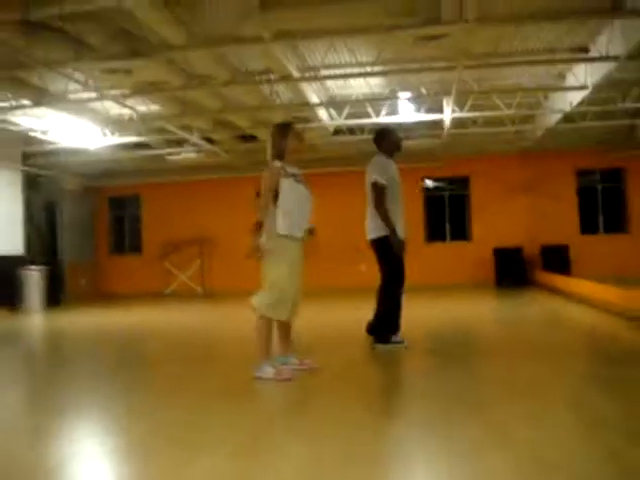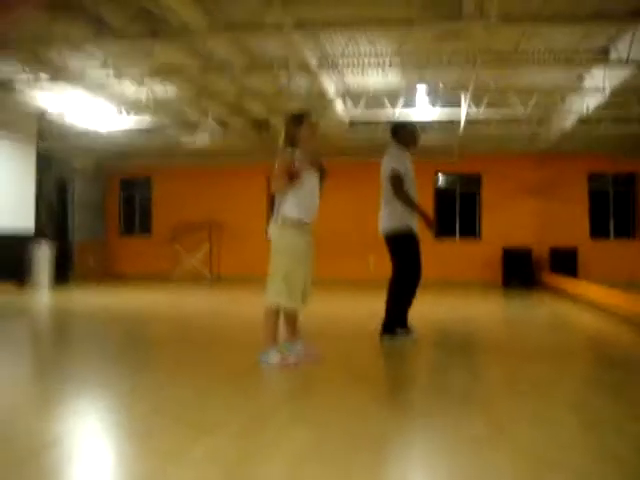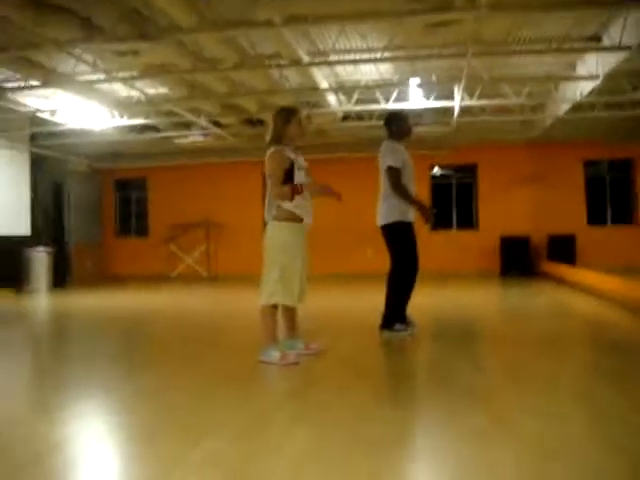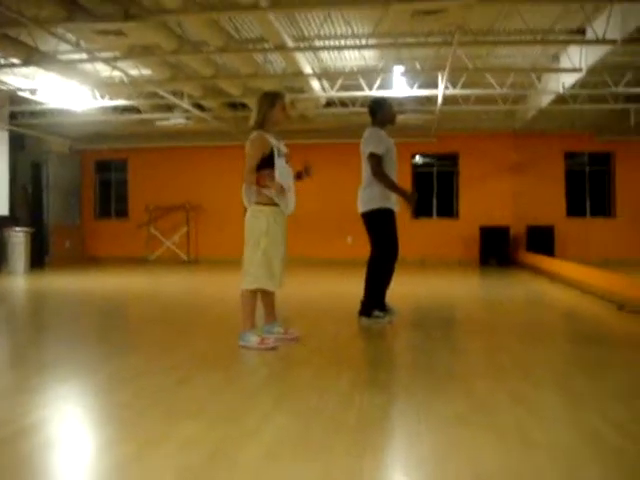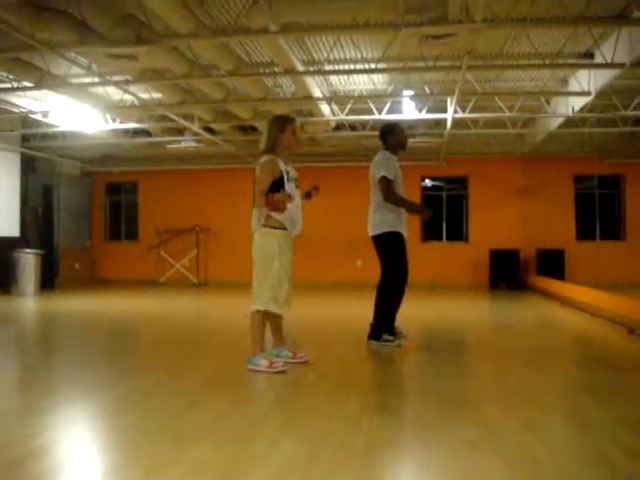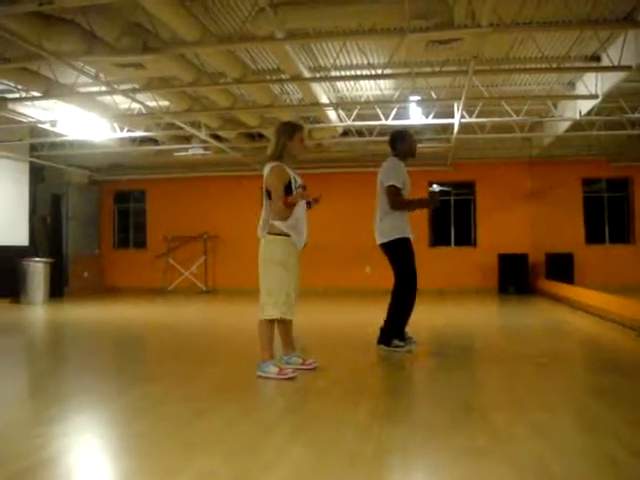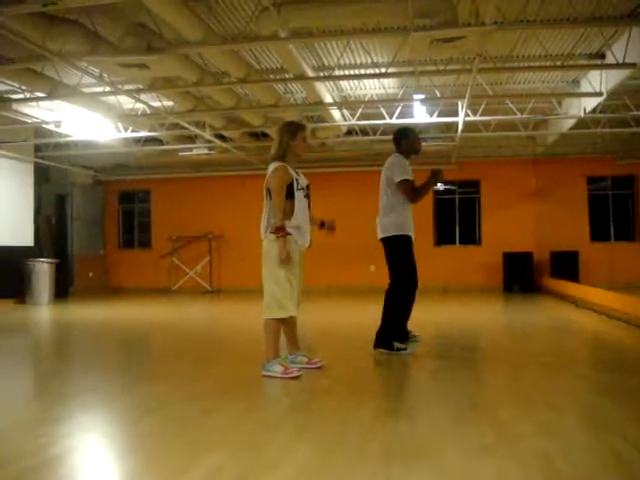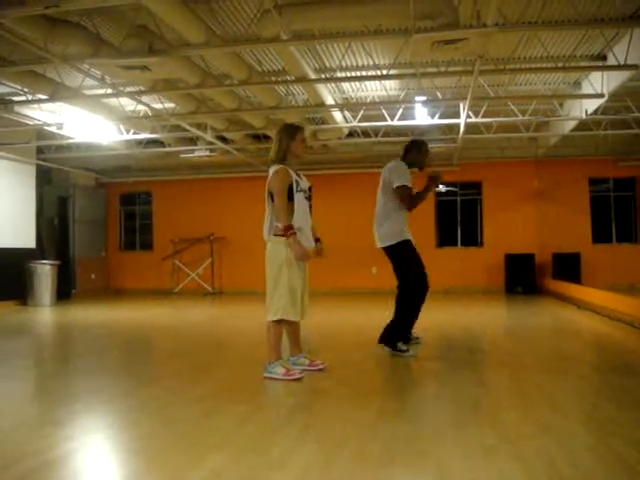
dt=0.4s
person 1, frame 1
left shoulder: (295, 173)
right shoulder: (275, 171)
right elbow: (264, 207)
left wrist: (309, 232)
right wrist: (259, 238)
left hip: (295, 244)
right hip: (279, 244)
left knee: (287, 303)
right knee: (271, 303)
left ankle: (286, 355)
right ankle: (264, 363)
person 1, frame 2
left shoulder: (305, 159)
right shoulder: (287, 157)
left elbow: (315, 195)
right elbow: (276, 188)
left wrist: (319, 173)
right wrist: (296, 169)
left hip: (304, 233)
right hip: (288, 232)
left knee: (295, 290)
right knee: (279, 289)
left ankle: (292, 342)
right ankle: (270, 349)
person 1, frame 3
left shoulder: (294, 155)
right shoulder: (277, 154)
right elbow: (275, 191)
left wrist: (320, 190)
right wrist: (306, 188)
left hip: (297, 228)
right hip: (282, 228)
left knee: (292, 286)
right knee: (275, 285)
left ankle: (292, 339)
right ankle: (269, 347)
person 1, frame 4
left shoulder: (274, 142)
right shoulder: (259, 139)
right elbow: (247, 176)
left wrist: (299, 175)
right wrist: (270, 184)
left hip: (276, 214)
right hip: (263, 213)
left knee: (271, 271)
right knee: (256, 270)
left ankle: (271, 324)
right ankle: (247, 331)
person 1, frame 5
left shoulder: (283, 165)
right shoulder: (269, 163)
right elbow: (259, 200)
left wrist: (307, 194)
right wrist: (277, 199)
left hip: (283, 236)
right hip: (271, 236)
left knee: (279, 295)
right knee: (265, 294)
left ankle: (279, 347)
right ankle: (256, 355)
person 1, frame 6
left shoulder: (288, 172)
right shoulder: (276, 170)
right elbow: (278, 210)
left wrist: (307, 202)
right wrist: (294, 199)
left hip: (289, 243)
right hip: (277, 243)
left knee: (286, 301)
right knee: (273, 300)
left ankle: (289, 354)
right ankle: (266, 361)
person 1, frame 7
left shoulder: (294, 173)
right shoulder: (279, 170)
right elbow: (277, 211)
left wrist: (320, 224)
right wrist: (282, 244)
left hip: (294, 242)
right hip: (280, 243)
left knee: (290, 301)
right knee: (278, 300)
left ankle: (294, 353)
right ankle: (271, 361)
person 1, frame 8
left shoulder: (296, 175)
right shoulder: (280, 173)
right elbow: (281, 214)
left wrist: (315, 240)
right wrist: (295, 242)
left hip: (296, 245)
right hip: (283, 244)
left knee: (295, 303)
right knee: (281, 302)
left ankle: (296, 356)
right ankle: (273, 363)
person 2, frame 1
left shoulder: (387, 165)
right shoulder: (380, 164)
right elbow: (378, 202)
left wrist: (396, 233)
right wrist: (393, 233)
left hip: (388, 232)
right hip: (383, 232)
left knee: (393, 280)
right knee: (393, 280)
left ankle: (379, 327)
right ankle: (385, 332)
person 2, frame 2
left shoulder: (401, 157)
right shoulder: (396, 155)
right elbow: (398, 190)
left wrist: (419, 215)
right wrist: (423, 214)
left hip: (404, 224)
right hip: (397, 225)
left knee: (410, 273)
right knee: (405, 274)
left ankle: (397, 322)
right ankle: (391, 326)
person 2, frame 3
left shoulder: (397, 149)
right shoulder: (391, 149)
right elbow: (395, 185)
left wrist: (419, 207)
right wrist: (421, 206)
left hip: (401, 217)
right hip: (395, 217)
left knee: (407, 266)
right knee: (403, 267)
left ankle: (398, 316)
right ankle: (390, 321)
person 2, frame 4
left shoulder: (381, 136)
right shoulder: (374, 135)
right elbow: (377, 172)
left wrist: (401, 193)
right wrist: (403, 193)
left hip: (382, 204)
right hip: (376, 204)
left knee: (388, 253)
right knee: (382, 254)
left ankle: (377, 303)
right ankle: (369, 308)
person 2, frame 5
left shoulder: (389, 160)
right shoulder: (384, 159)
right elbow: (387, 195)
left wrist: (412, 208)
right wrist: (416, 208)
left hip: (392, 227)
right hip: (386, 228)
left knee: (398, 277)
right knee: (392, 278)
left ankle: (386, 327)
right ankle: (378, 332)
person 2, frame 6
left shoulder: (396, 167)
right shoulder: (393, 167)
right elbow: (395, 203)
left wrist: (421, 203)
right wrist: (424, 202)
left hip: (396, 233)
right hip: (394, 234)
left knee: (406, 283)
right knee: (407, 284)
left ankle: (395, 333)
right ankle: (389, 337)
person 2, frame 7
left shoulder: (397, 163)
right shoulder: (399, 163)
right elbow: (413, 196)
left wrist: (429, 181)
right wrist: (433, 180)
left hip: (397, 230)
right hip: (396, 231)
left knee: (407, 282)
right knee: (401, 284)
left ankle: (399, 331)
right ankle: (385, 339)
person 2, frame 8
left shoulder: (395, 169)
right shoulder: (399, 169)
right elbow: (410, 203)
left wrist: (426, 188)
right wrist: (429, 186)
left hip: (392, 235)
right hip: (395, 236)
left knee: (409, 284)
right knee: (418, 285)
left ankle: (402, 334)
right ankle: (392, 337)
